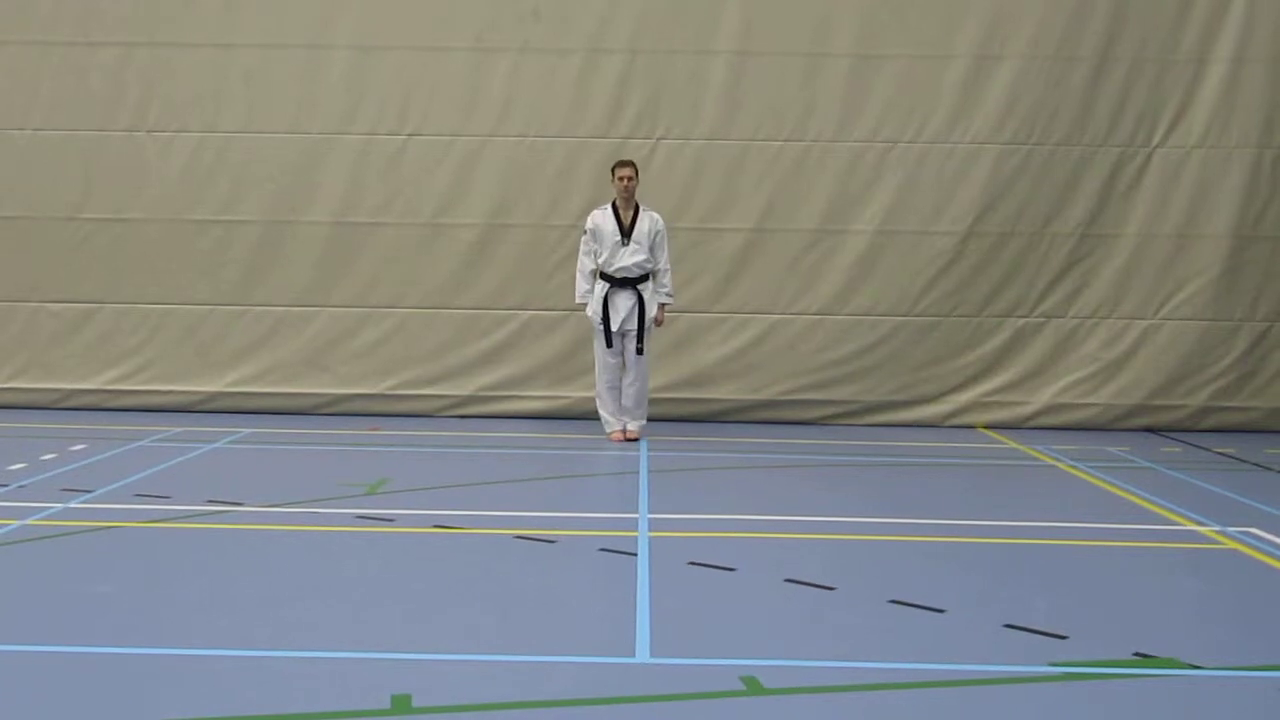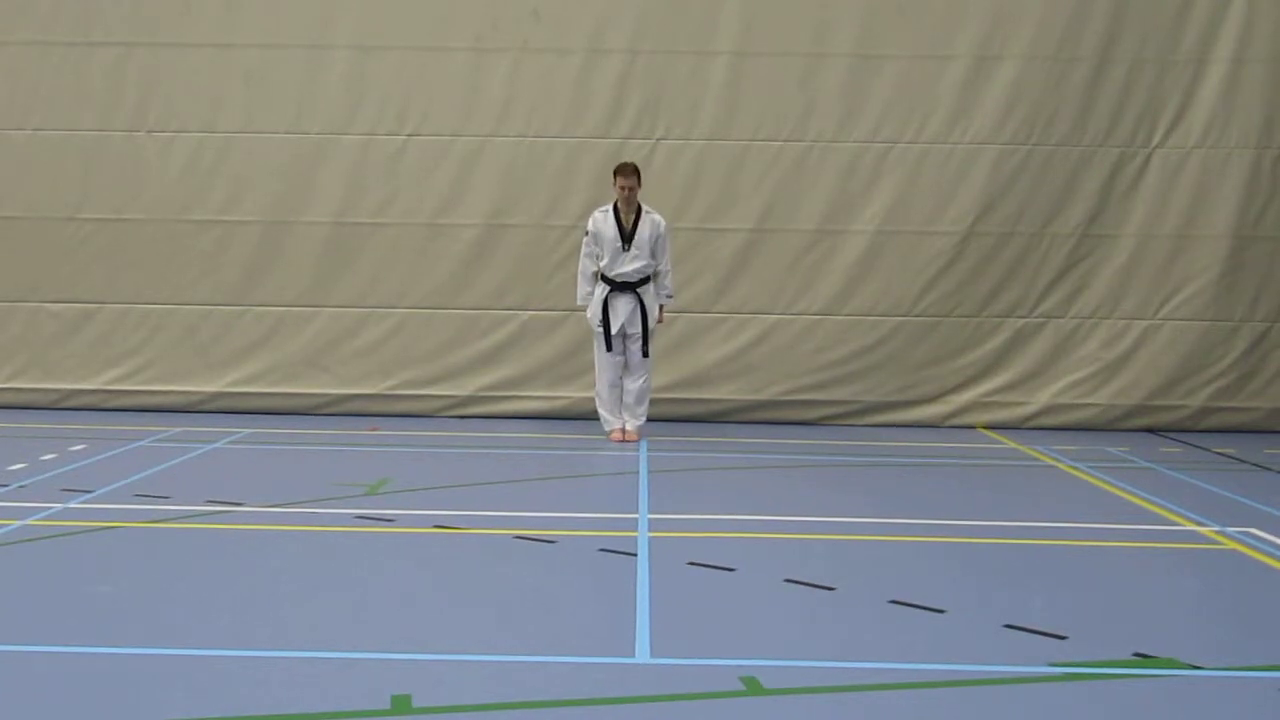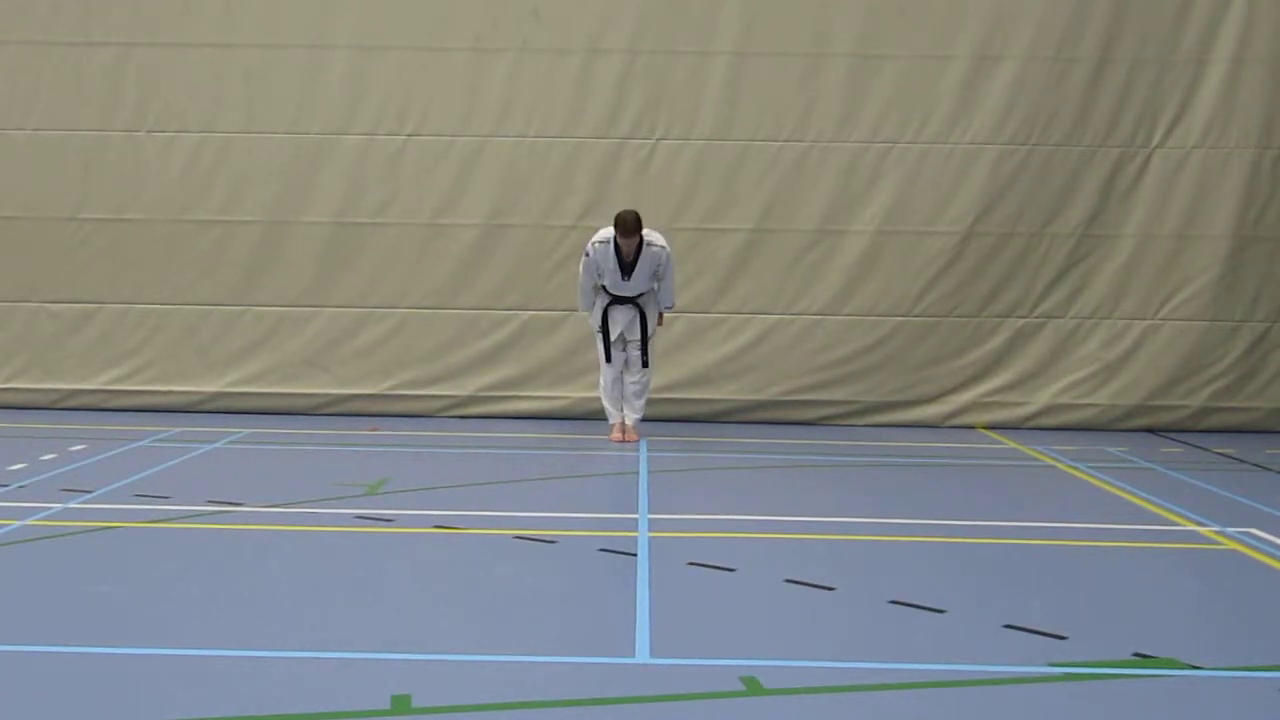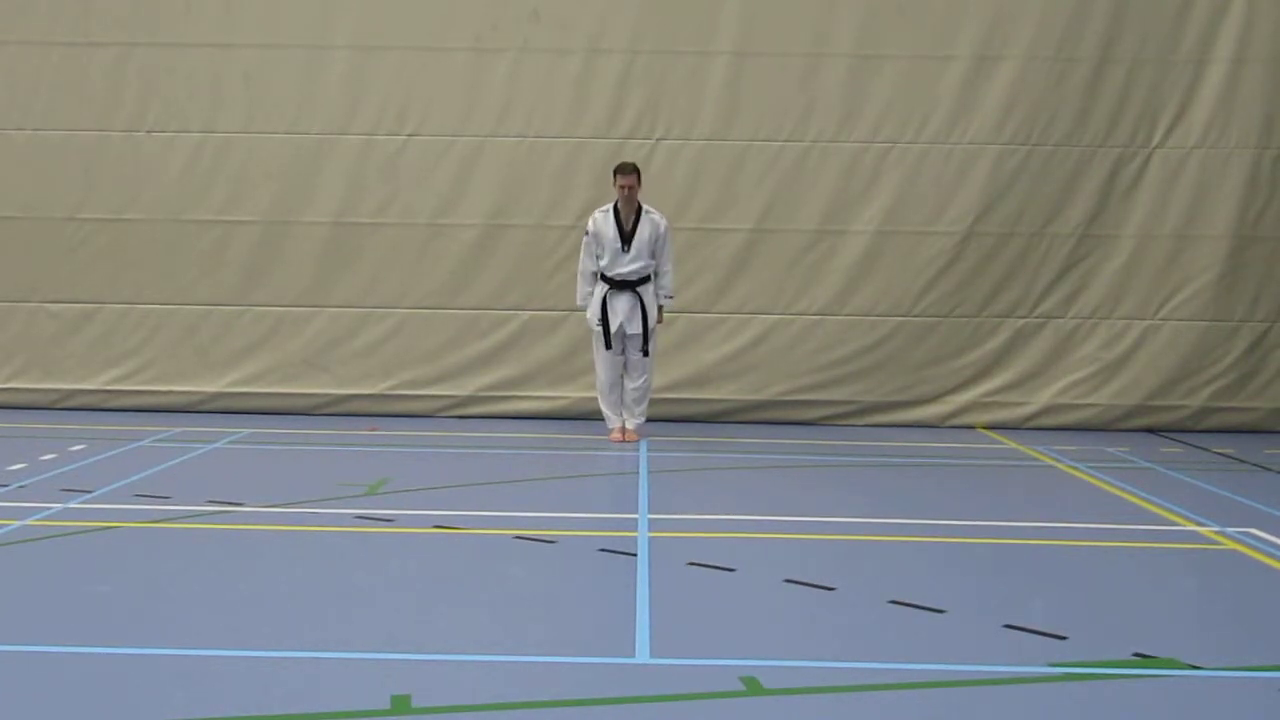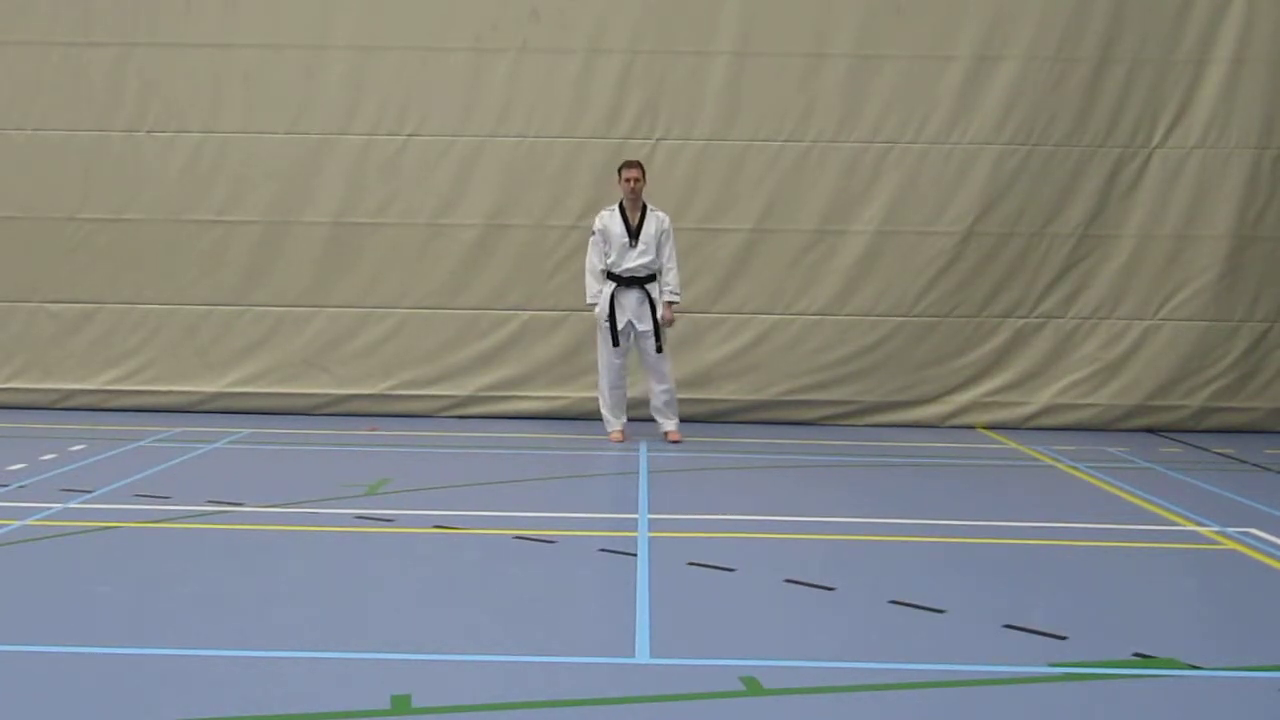
dt=1s
person 1, frame 1
left shoulder: (653, 221)
right shoulder: (597, 219)
left elbow: (662, 265)
right elbow: (586, 262)
left wrist: (662, 305)
right wrist: (586, 301)
left hip: (640, 297)
right hip: (607, 297)
left knee: (636, 365)
right knee: (608, 364)
left ankle: (633, 422)
right ankle: (614, 423)
person 1, frame 2
left shoulder: (655, 222)
right shoulder: (598, 219)
left elbow: (663, 266)
right elbow: (587, 264)
left wrist: (661, 304)
right wrist: (588, 303)
left hip: (641, 299)
right hip: (608, 299)
left knee: (638, 366)
right knee: (608, 366)
left ankle: (632, 424)
right ankle: (614, 424)
person 1, frame 3
left shoulder: (659, 249)
right shoulder: (597, 245)
left elbow: (665, 281)
right elbow: (587, 281)
left wrist: (661, 311)
right wrist: (590, 310)
left hip: (642, 307)
right hip: (608, 307)
left knee: (638, 366)
right knee: (610, 365)
left ankle: (631, 422)
right ankle: (615, 421)
person 1, frame 4
left shoulder: (657, 222)
right shoulder: (598, 220)
left elbow: (664, 267)
right elbow: (587, 265)
left wrist: (661, 305)
right wrist: (588, 305)
left hip: (641, 299)
right hip: (608, 299)
left knee: (639, 367)
right knee: (608, 367)
left ankle: (632, 424)
right ankle: (615, 423)
person 1, frame 5
left shoulder: (660, 220)
right shoulder: (604, 219)
left elbow: (668, 264)
right elbow: (594, 264)
left wrist: (669, 304)
right wrist: (597, 304)
left hip: (647, 297)
right hip: (615, 297)
left knee: (658, 363)
right knee: (611, 365)
left ankle: (669, 423)
right ankle: (615, 424)
